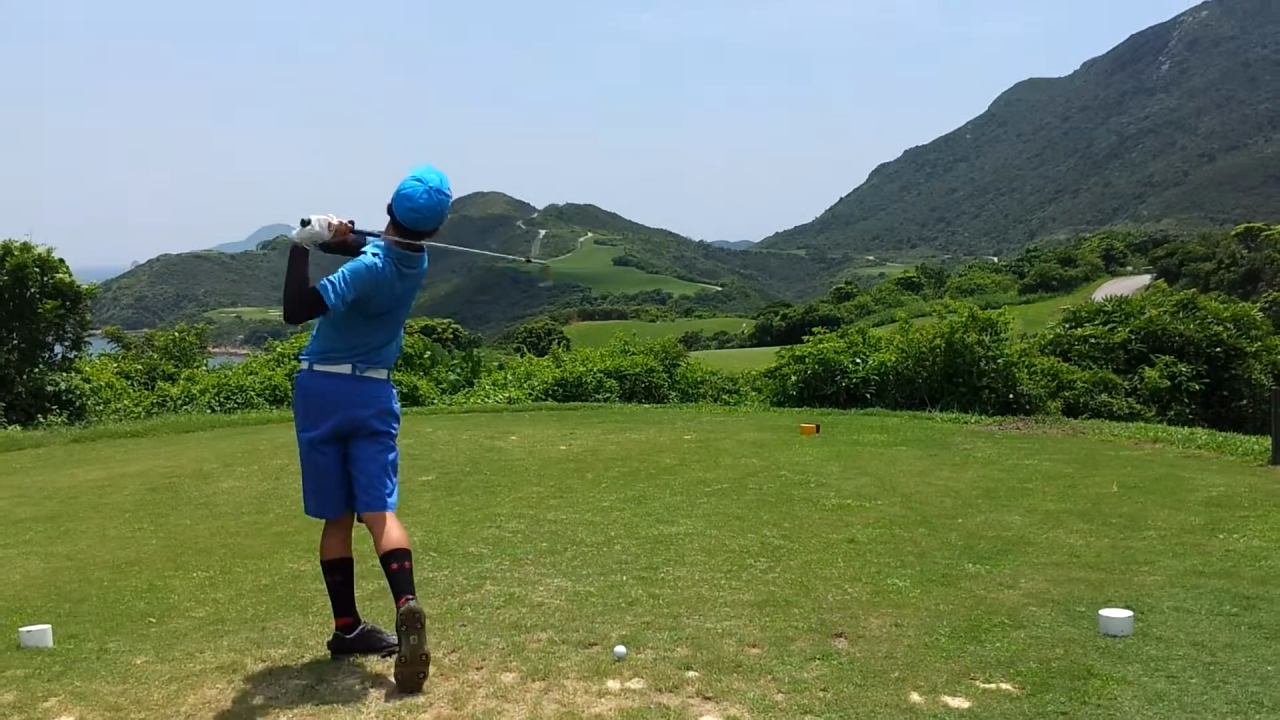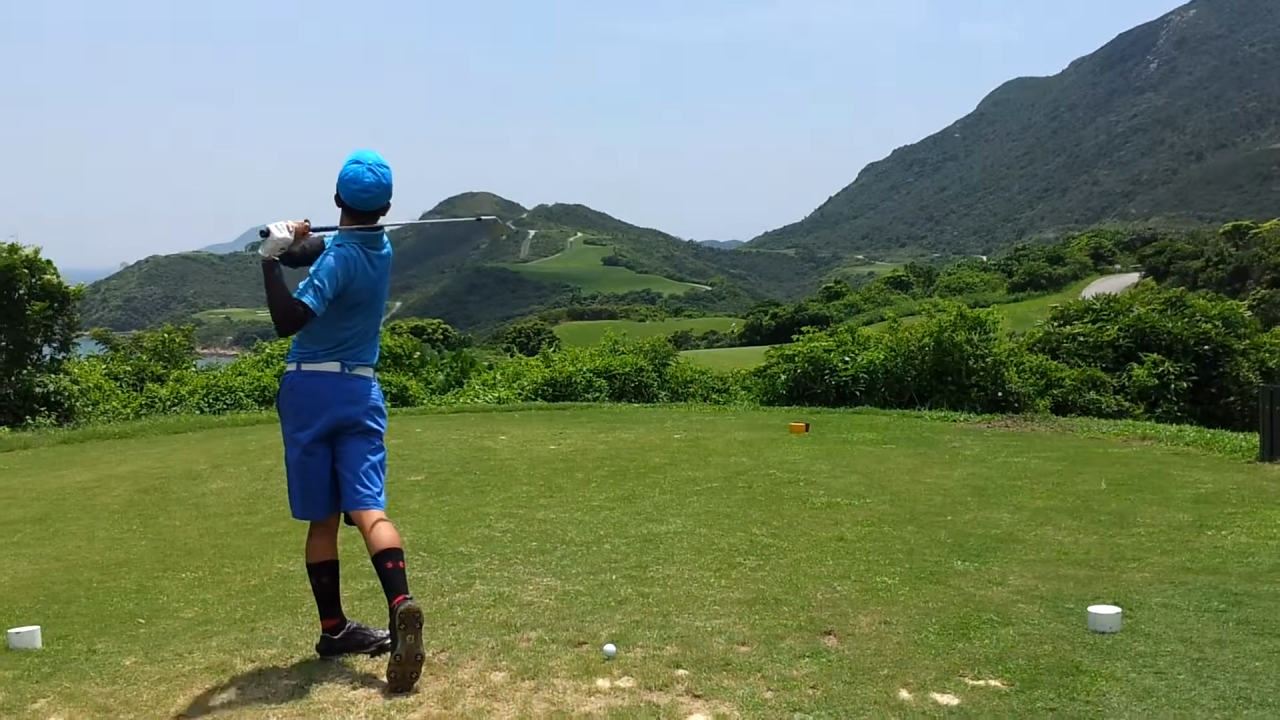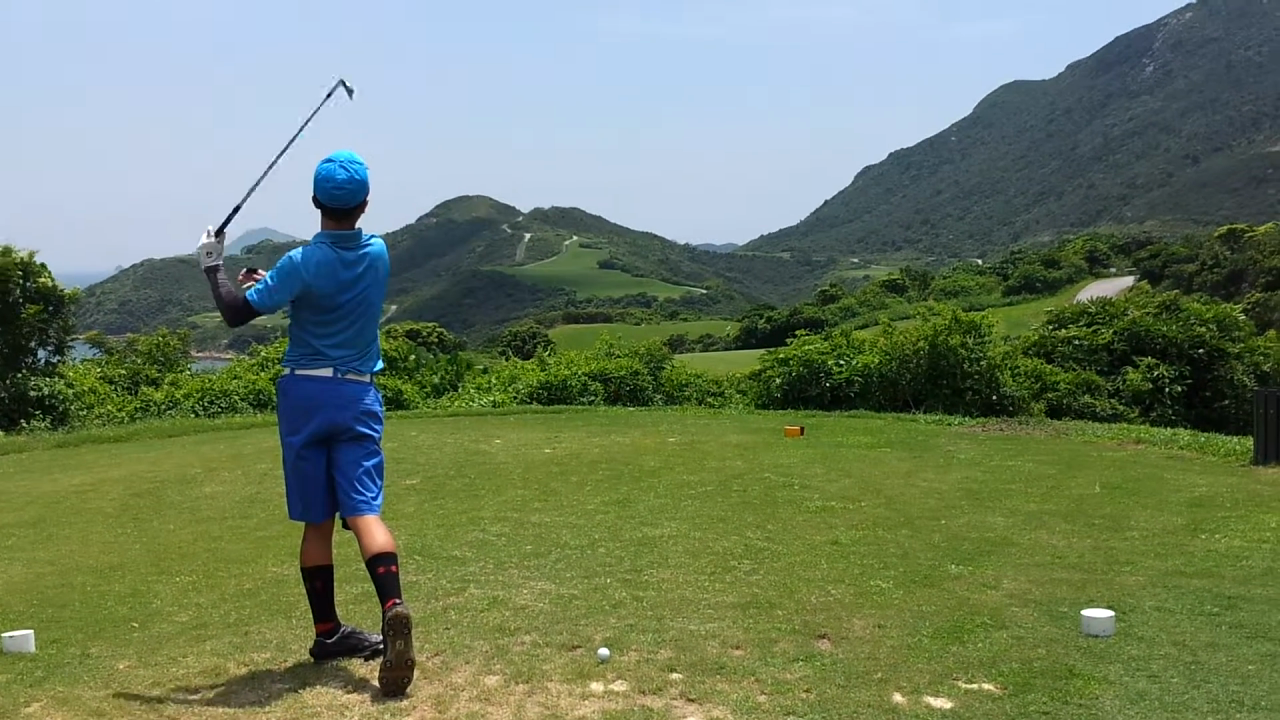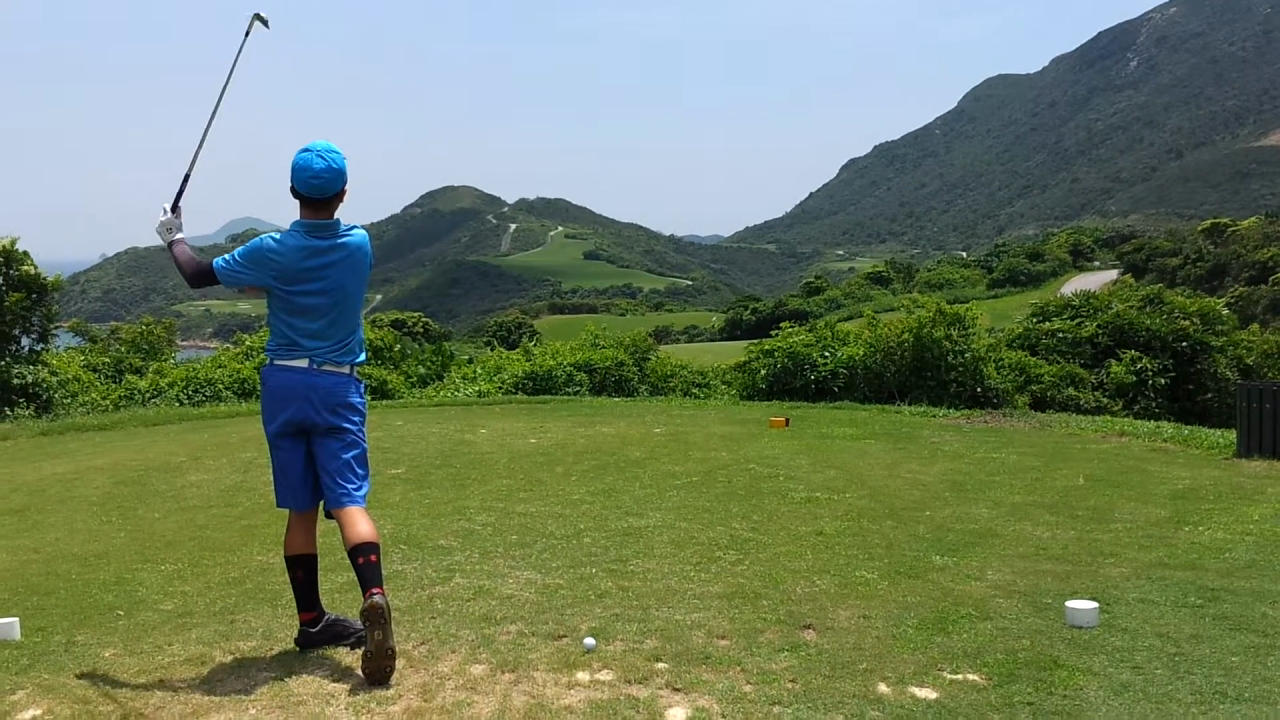
dt=0.5s
person 1, frame 1
left shoulder: (365, 268)
right shoulder: (416, 260)
left elbow: (294, 311)
left wrist: (303, 245)
right wrist: (338, 236)
left hip: (321, 389)
right hip: (373, 393)
left knee: (336, 515)
right knee: (379, 509)
left ankle: (347, 627)
right ankle: (406, 606)
person 1, frame 2
left shoulder: (339, 257)
right shoulder: (379, 247)
left elbow: (287, 322)
right elbow: (316, 252)
left wrist: (272, 256)
right wrist: (291, 244)
left hip: (310, 390)
right hip: (359, 390)
left knee: (322, 516)
right knee: (367, 507)
left ankle: (334, 628)
right ankle: (401, 604)
person 1, frame 3
left shoulder: (301, 263)
right shoulder: (378, 254)
left elbow: (234, 313)
left wrist: (213, 265)
right wrist: (271, 283)
left hip: (305, 394)
right hip: (357, 396)
left knee: (317, 519)
right knee: (364, 510)
left ankle: (328, 632)
right ankle: (393, 608)
person 1, frame 4
left shoulder: (273, 251)
right shoulder: (360, 245)
left elbow: (198, 274)
left wrist: (173, 237)
left hip: (285, 385)
right hip: (338, 387)
left knee: (300, 507)
right knee: (349, 501)
left ankle: (311, 620)
right ankle: (375, 597)
